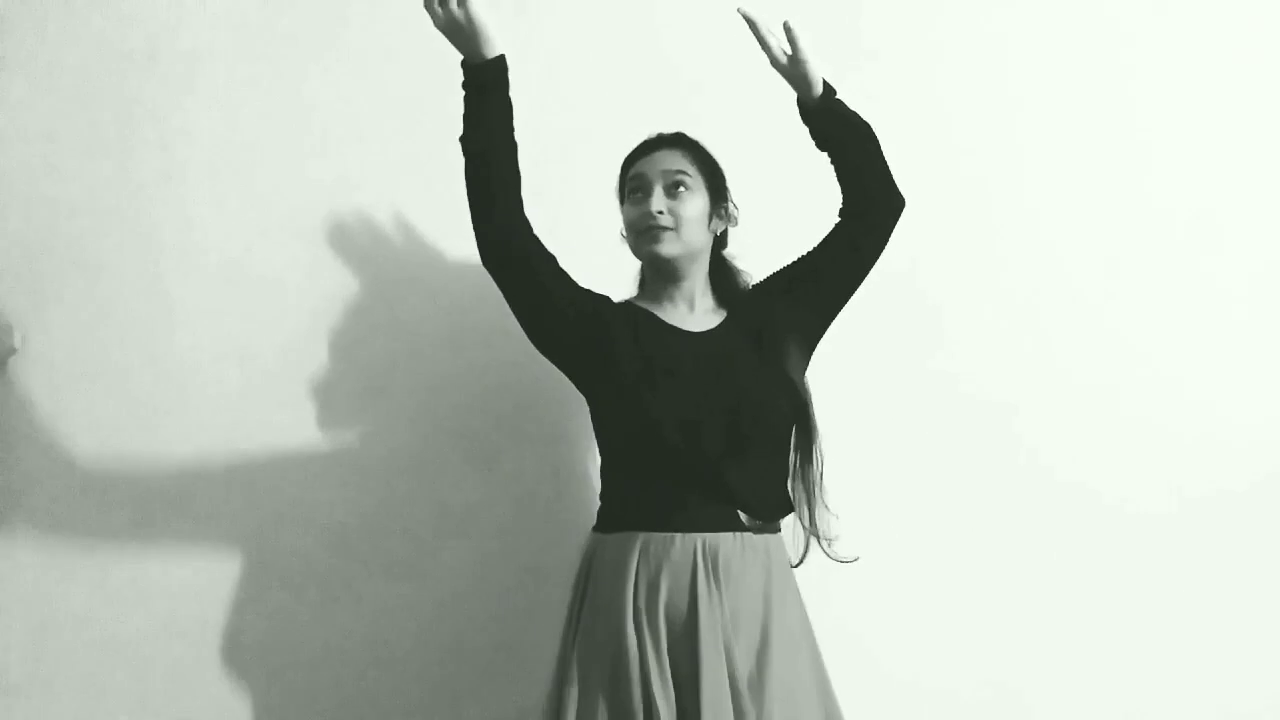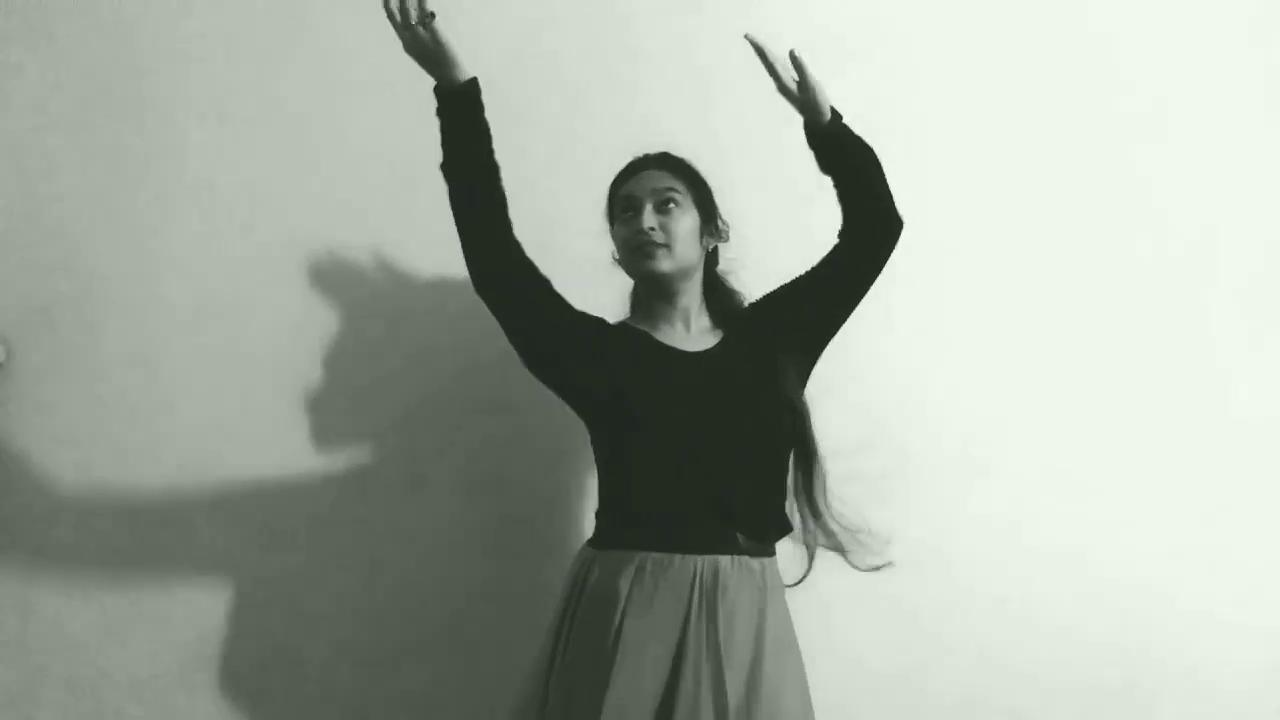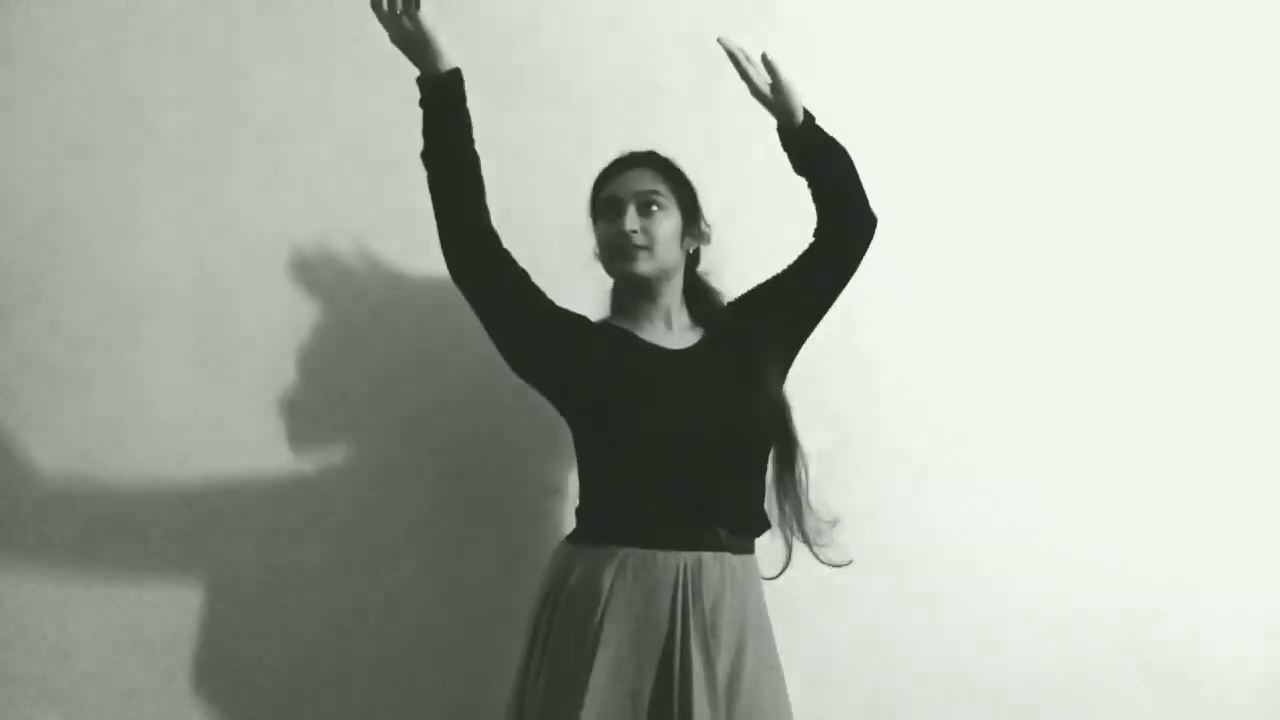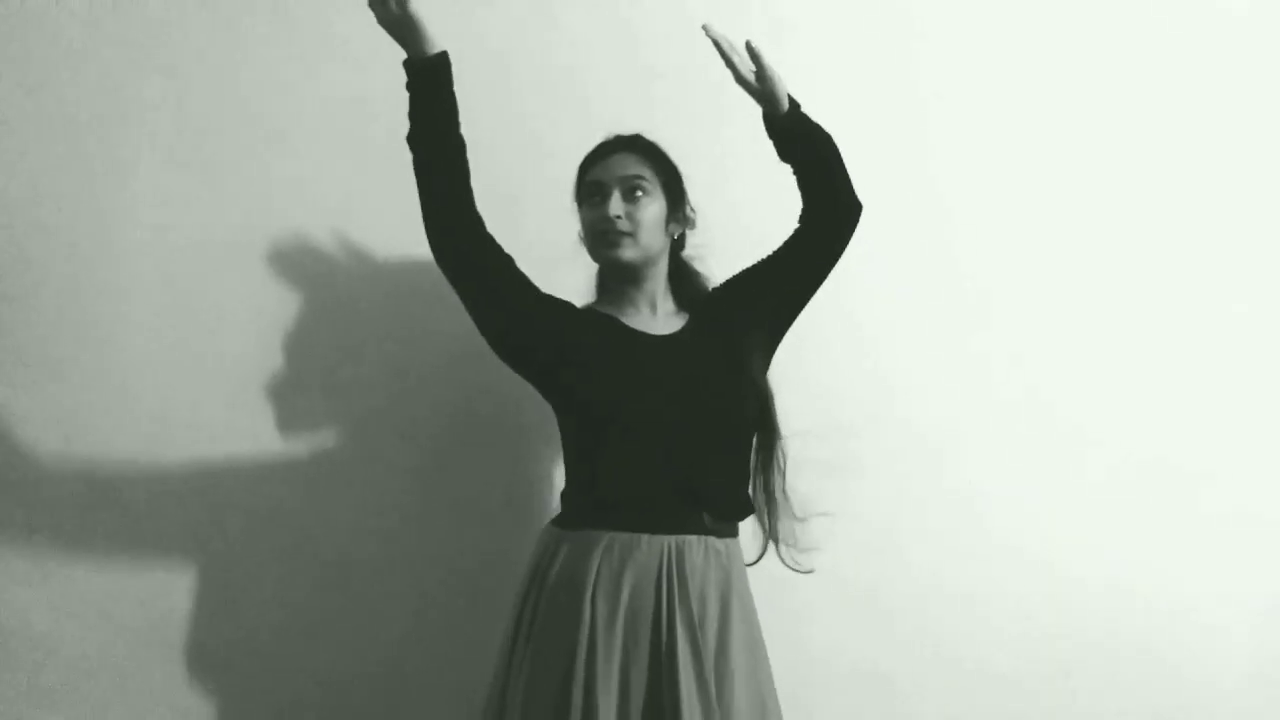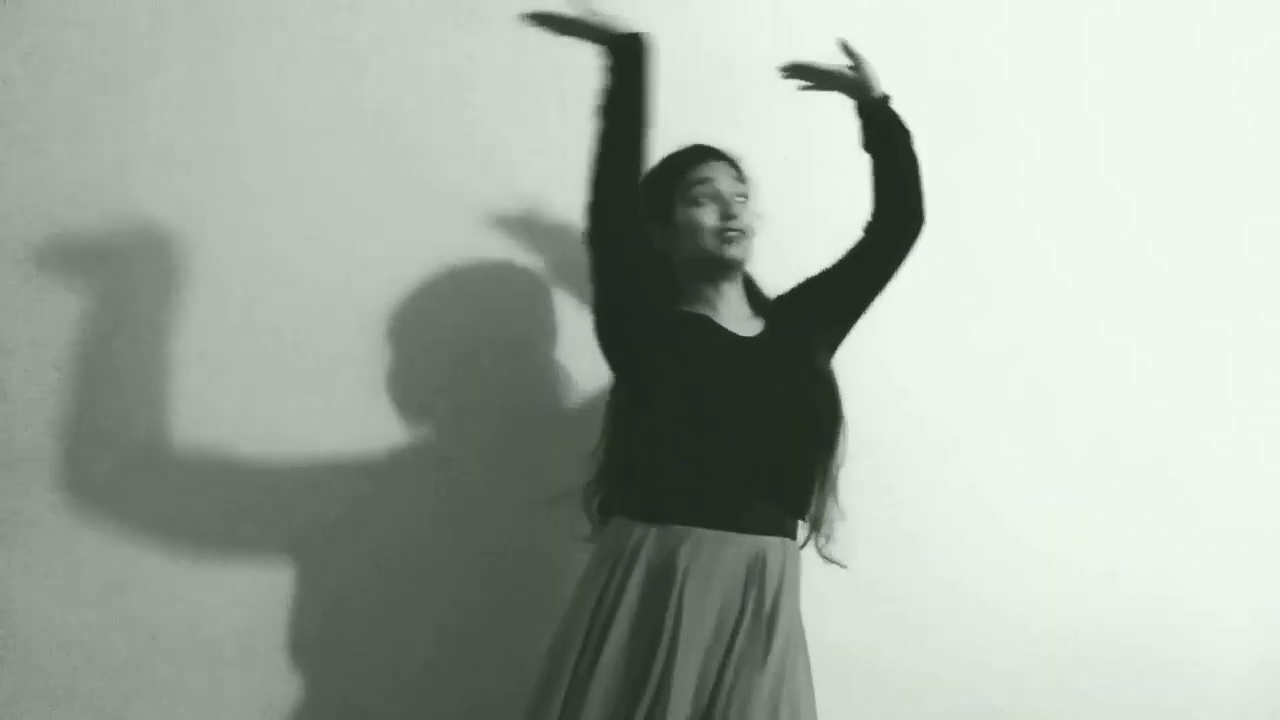
dt=1s
person 1, frame 1
left shoulder: (776, 317)
right shoulder: (601, 330)
left elbow: (876, 204)
right elbow: (503, 233)
left wrist: (814, 96)
right wrist: (484, 68)
left hip: (752, 595)
right hip: (636, 593)
person 1, frame 2
left shoulder: (771, 337)
right shoulder: (596, 351)
left elbow: (874, 228)
right elbow: (493, 254)
left wrist: (820, 119)
right wrist: (456, 90)
left hip: (744, 613)
right hip: (626, 607)
person 1, frame 3
left shoulder: (751, 335)
right shoulder: (577, 349)
left elbow: (849, 226)
right elbow: (471, 244)
left wrist: (793, 120)
right wrist: (440, 80)
left hip: (720, 609)
right hip: (603, 601)
person 1, frame 4
left shoulder: (735, 322)
right shoulder: (561, 334)
left elbow: (835, 212)
right elbow: (456, 230)
left wrist: (779, 109)
right wrist: (427, 67)
left hip: (704, 593)
right hip: (588, 588)
person 1, frame 5
left shoulder: (798, 327)
right shoulder: (642, 324)
left elbow: (897, 226)
right elbow: (612, 207)
left wrist: (873, 107)
right wrist: (626, 54)
left hip: (762, 592)
right hip: (655, 581)
